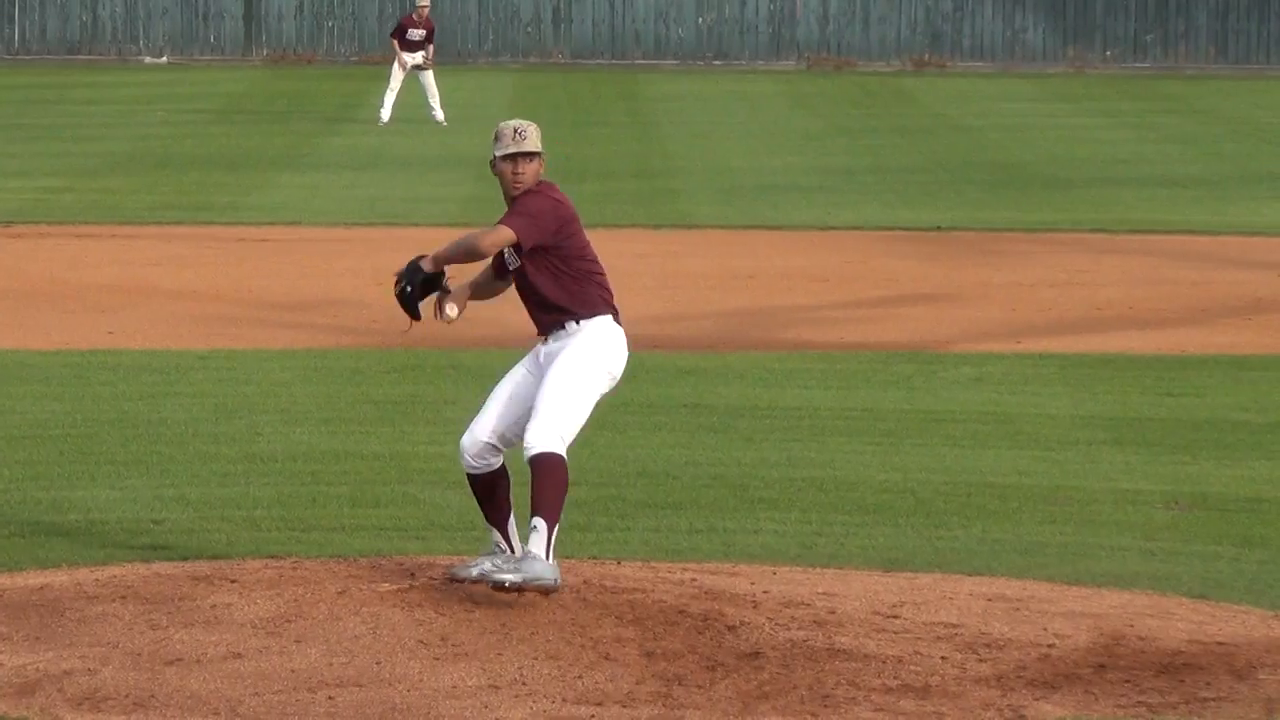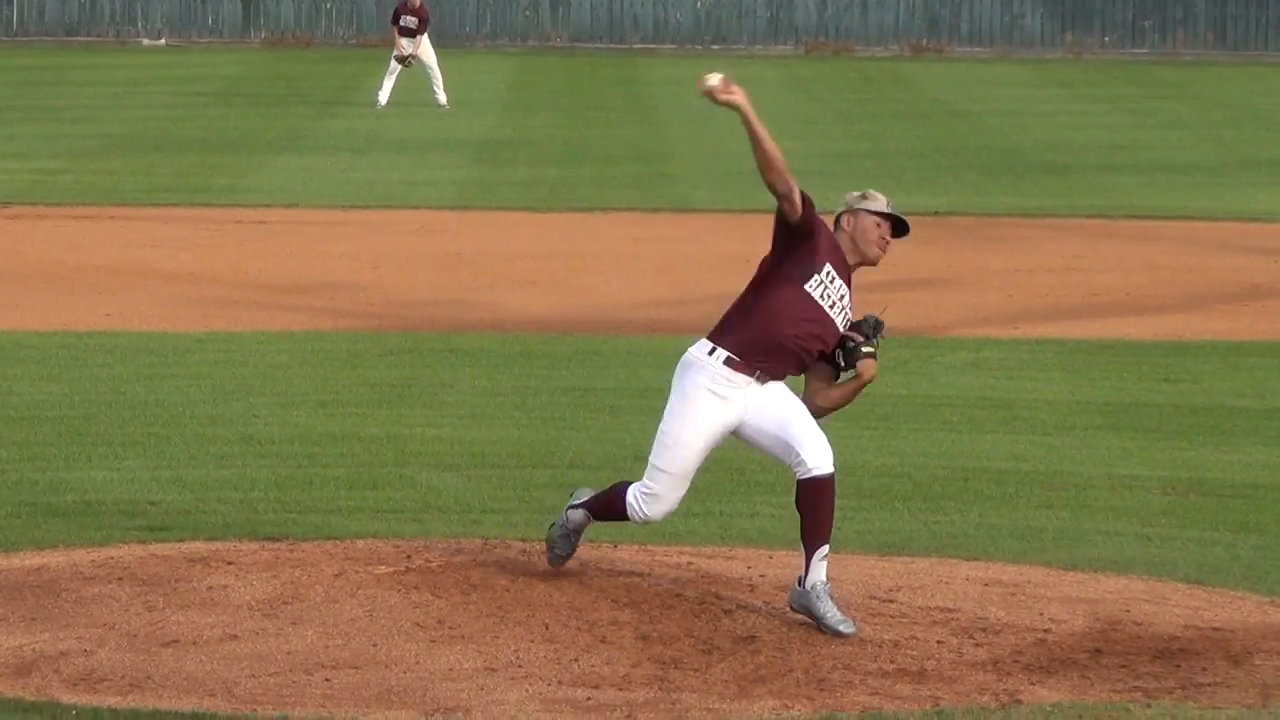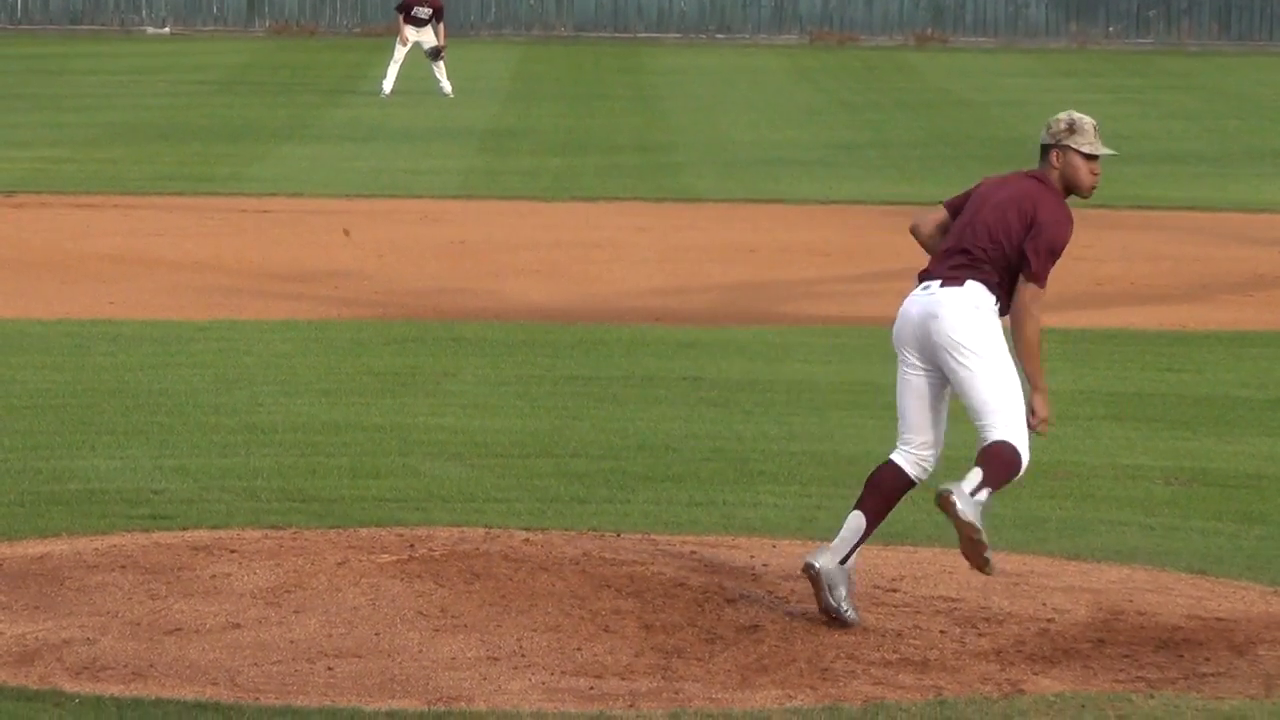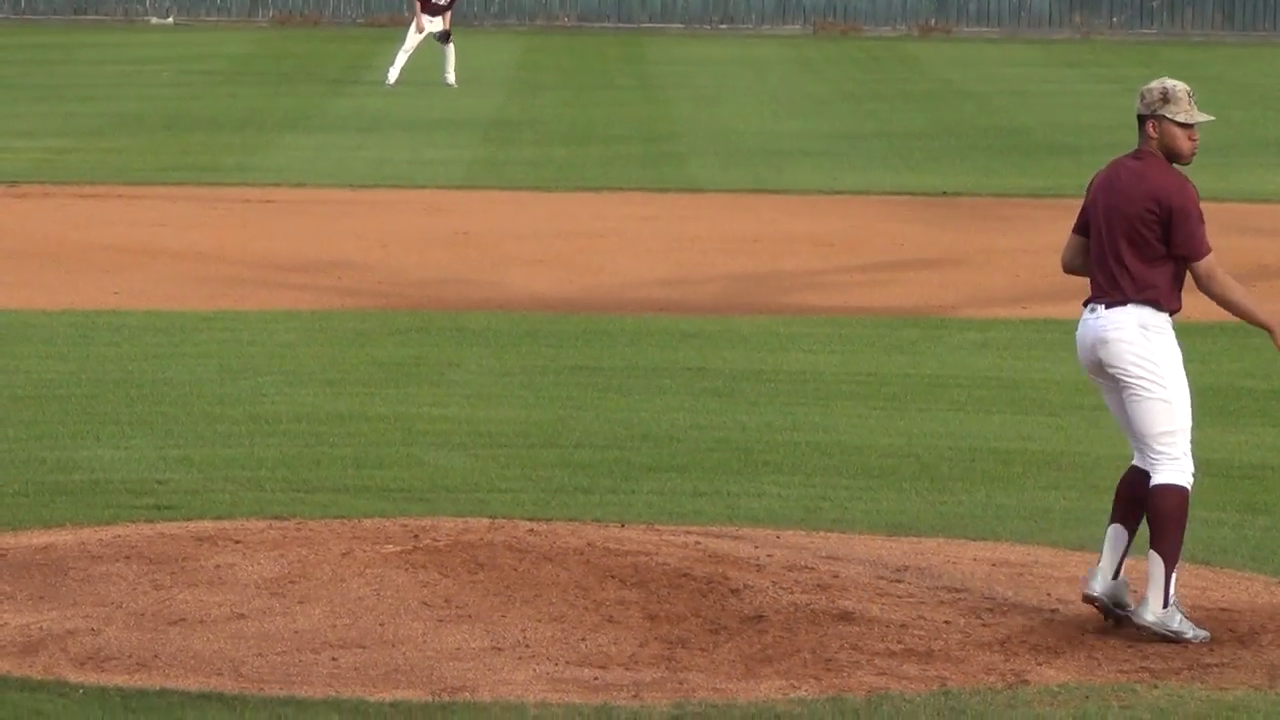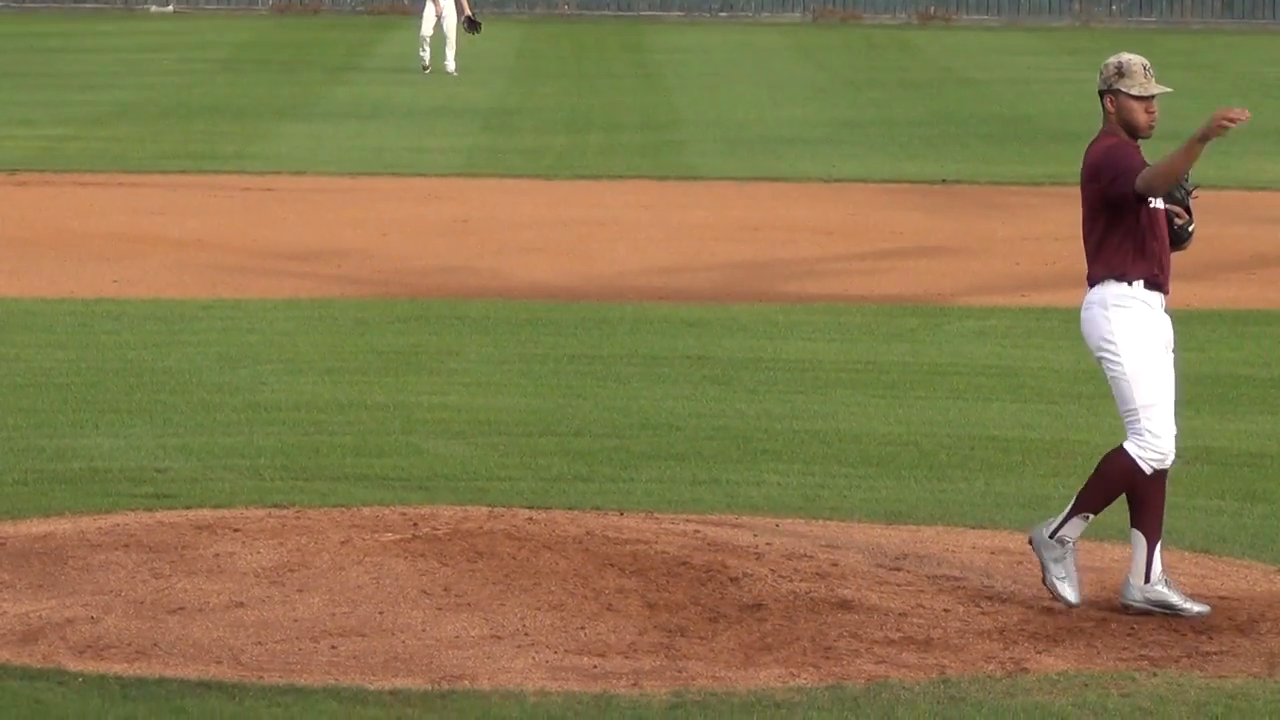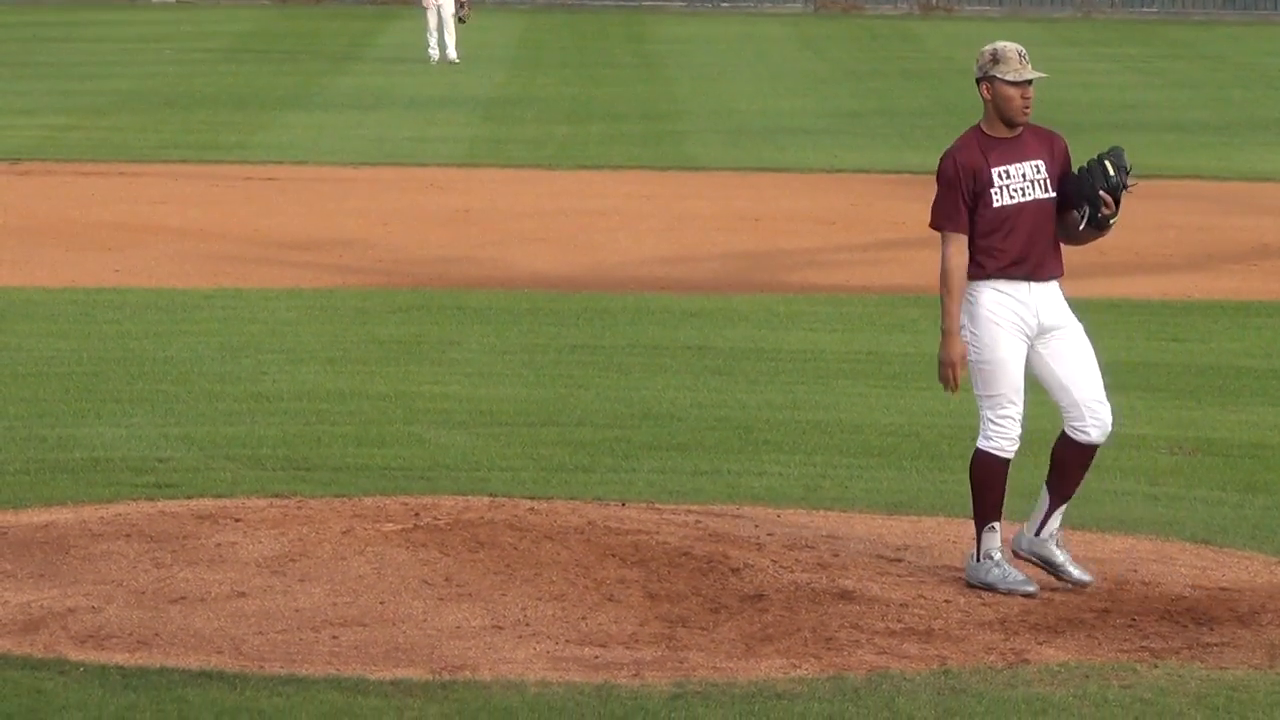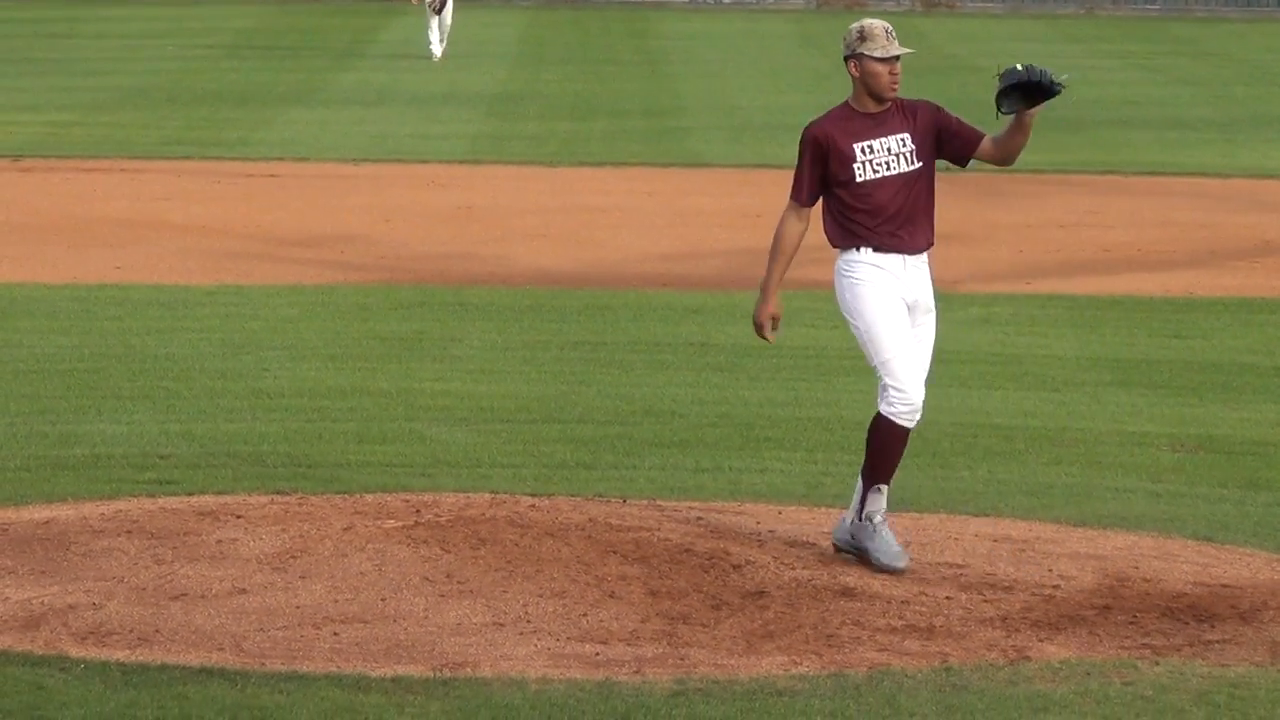
dt=0.5s
person 1, frame 1
left shoulder: (544, 202)
right shoulder: (510, 233)
left elbow: (485, 242)
right elbow: (491, 281)
left wrist: (437, 255)
right wrist: (453, 293)
left hip: (592, 340)
right hip: (552, 347)
left knee: (542, 441)
right knee: (475, 446)
left ankle: (539, 556)
right ankle: (505, 547)
person 1, frame 2
left shoulder: (842, 323)
right shoulder: (811, 238)
left elbow: (818, 401)
right elbow: (783, 184)
left wrist: (863, 374)
right wrist: (746, 111)
left hip: (762, 395)
right hip: (713, 377)
left knee: (817, 461)
right knee: (653, 503)
left ankle: (813, 587)
right ankle: (581, 513)
person 1, frame 3
left shoulder: (996, 185)
right shoulder: (1050, 213)
left elbow: (922, 226)
right elbow: (1024, 309)
right wrist: (1035, 390)
left hip: (916, 311)
right hip: (964, 312)
left knee: (915, 454)
right knee: (1009, 440)
left ankle: (834, 561)
right ankle: (967, 497)
person 1, frame 4
left shoulder: (1106, 177)
right shoulder: (1172, 188)
left elbow: (1071, 260)
right elbow: (1211, 278)
left hip: (1095, 329)
right hip: (1139, 333)
left knee: (1149, 459)
right knee: (1173, 466)
left ankle: (1106, 579)
right ankle: (1158, 604)
person 1, frame 5
left shoulder: (1132, 156)
right shoulder: (1109, 152)
right elbow: (1160, 181)
left wrist: (1177, 229)
right wrist: (1205, 134)
left hip: (1148, 309)
right hip: (1121, 309)
left knee: (1158, 445)
right knee: (1151, 443)
left ankle: (1146, 582)
right ankle: (1060, 533)
person 1, frame 6
left shoulder: (1050, 145)
right shoulder: (961, 159)
left elbow: (1069, 232)
right elbow: (952, 250)
left wrist: (1101, 219)
right wrist: (950, 337)
left hip: (1049, 299)
right hip: (994, 302)
left knee: (1093, 418)
right knee: (1001, 431)
left ankle: (1040, 534)
right ankle: (987, 556)
person 1, frame 7
left shoulder: (922, 116)
right shoulder: (825, 133)
left elbow: (999, 154)
right elbow: (795, 214)
left wrist: (1025, 113)
right wrist: (769, 291)
left hip: (916, 273)
right hip: (863, 271)
left knee: (905, 403)
right knee: (902, 393)
left ankle: (857, 523)
right ankle: (875, 514)
